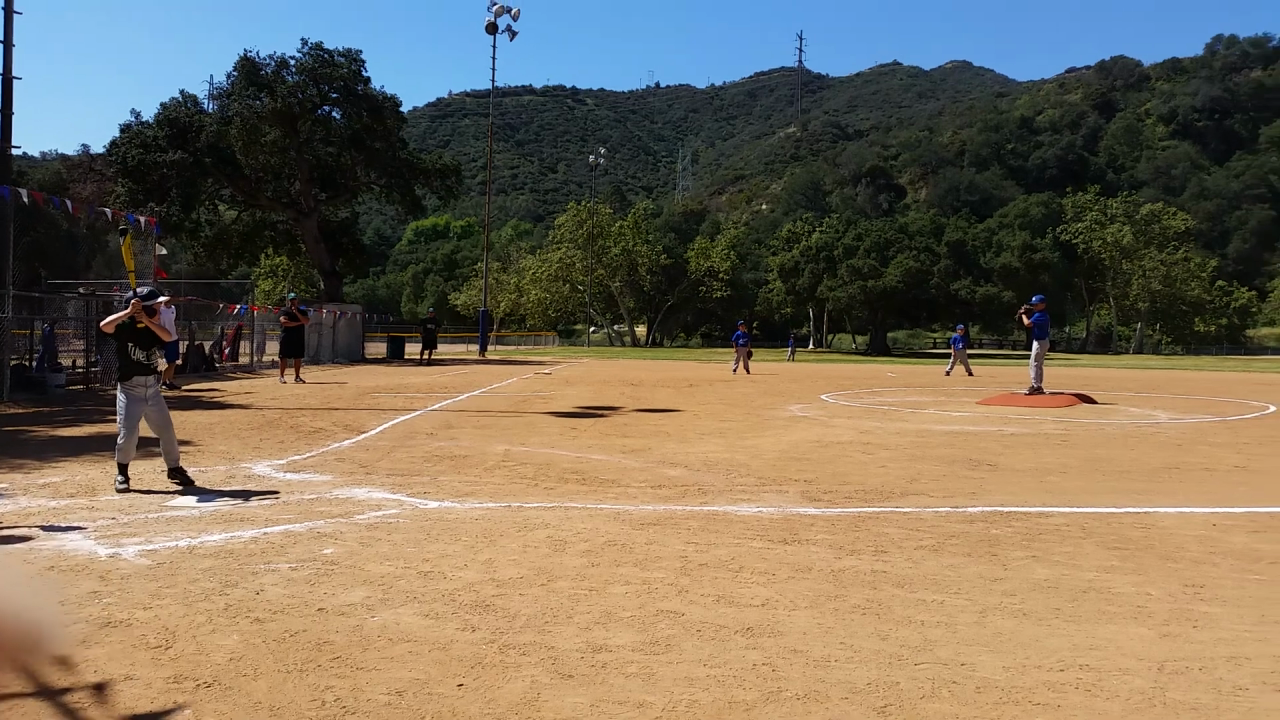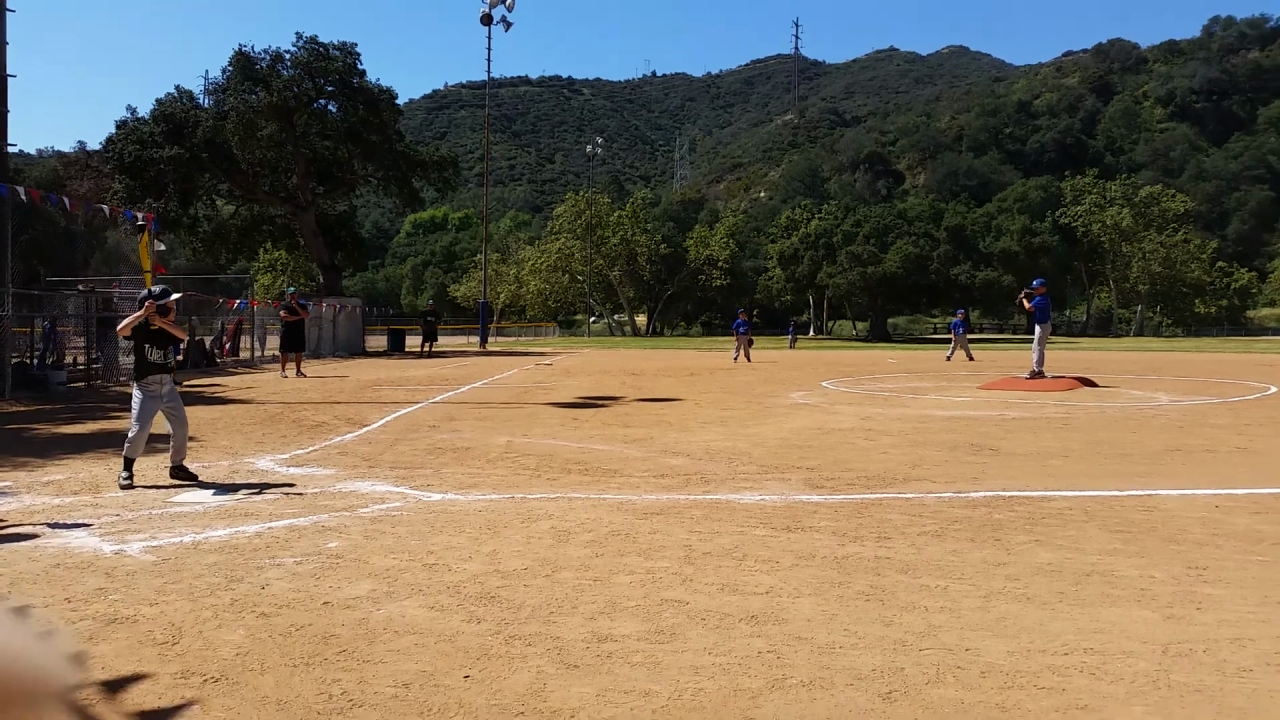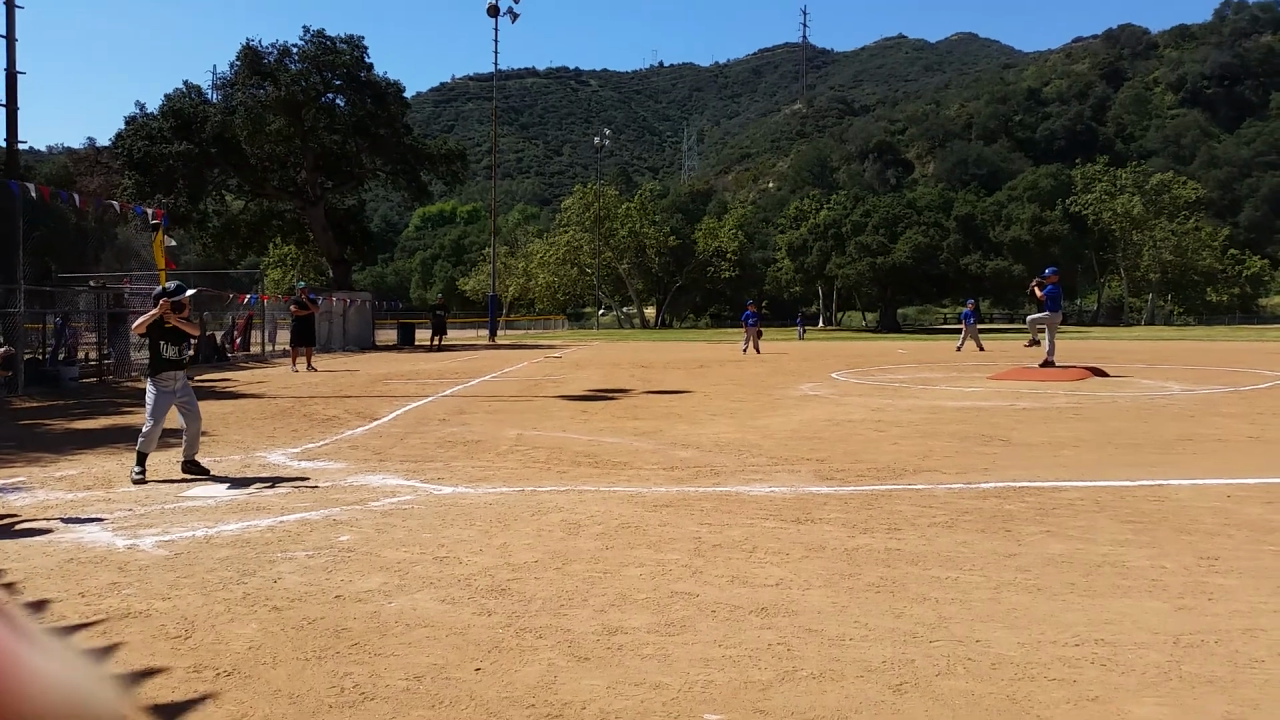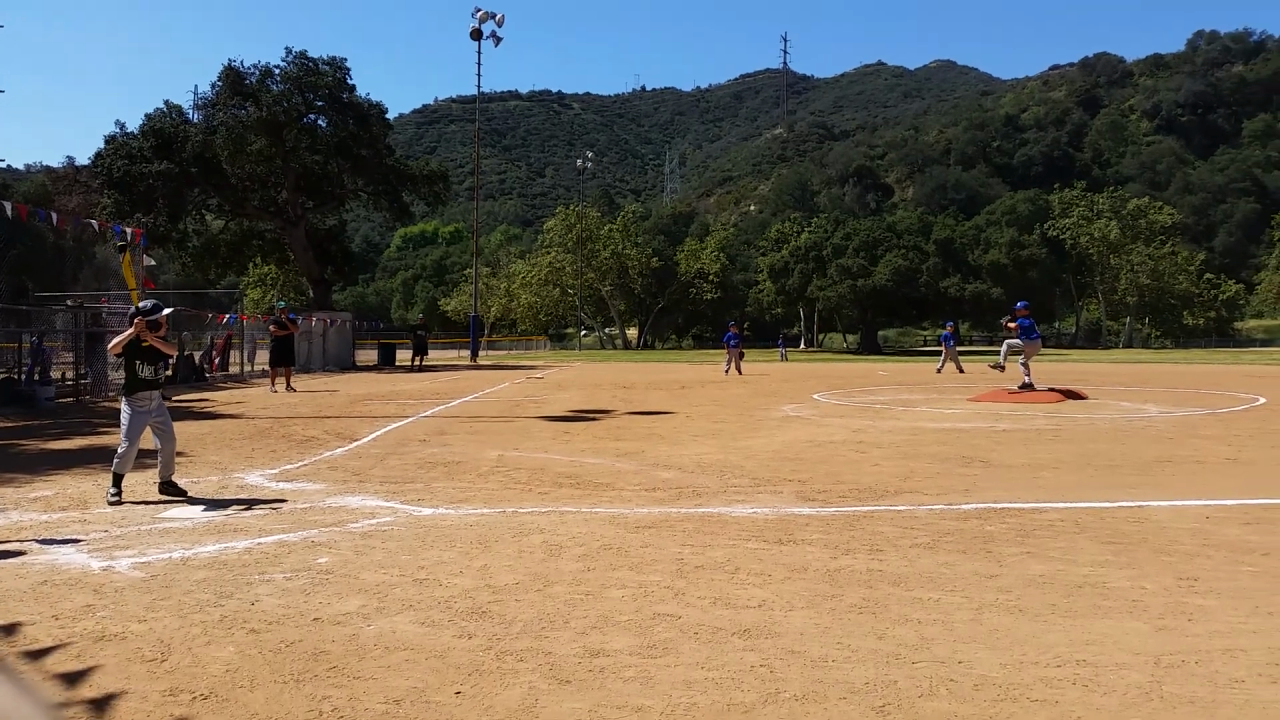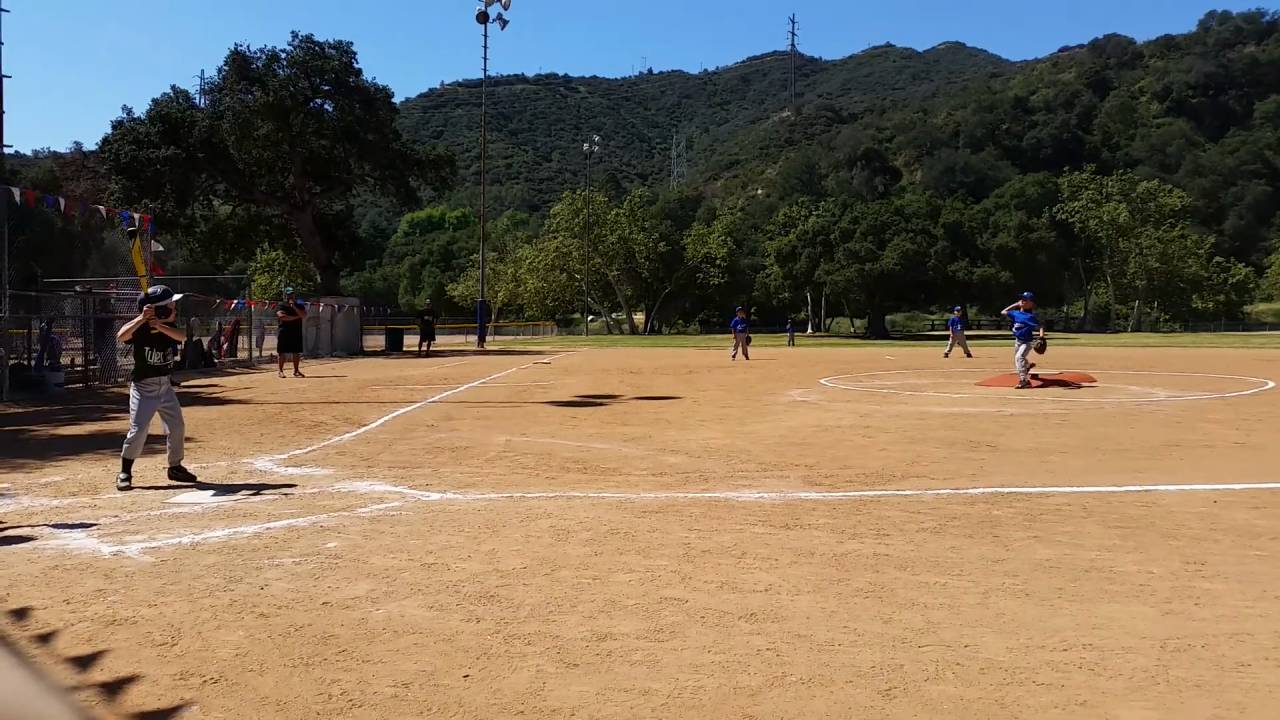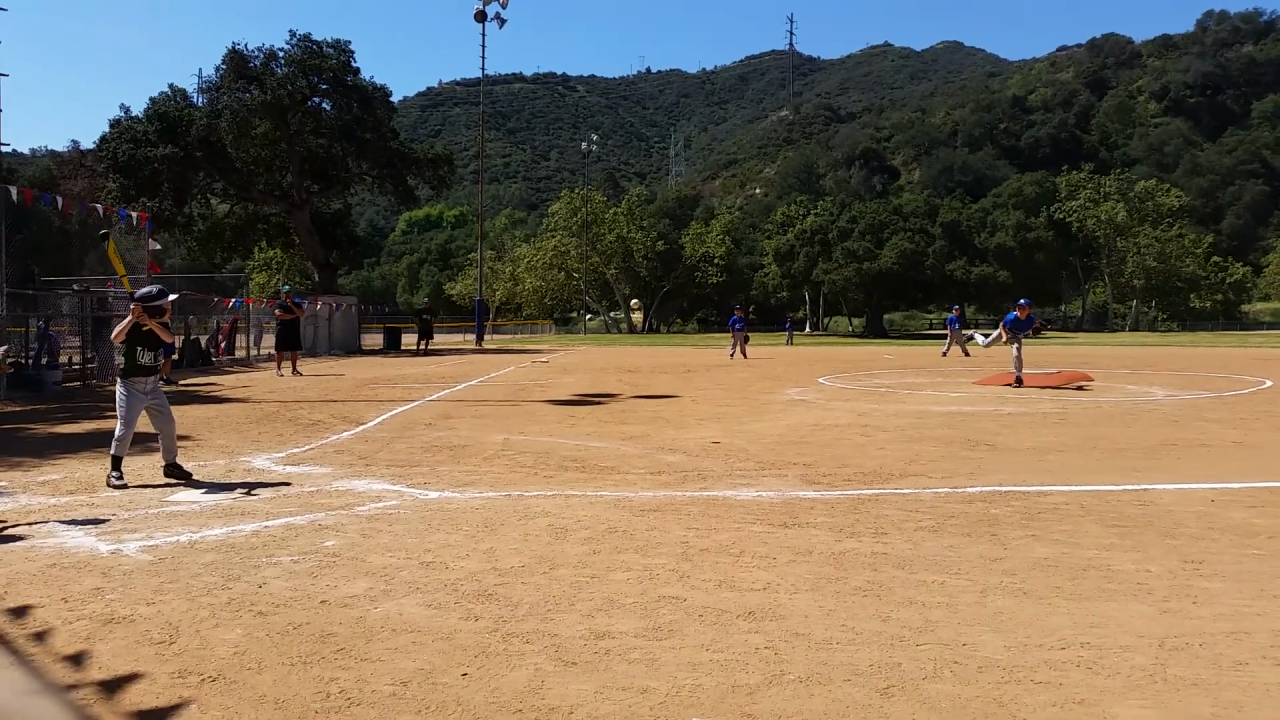
dt=0.4s
person 1, frame 1
left shoulder: (152, 329)
right shoulder: (125, 328)
left elbow: (168, 337)
right elbow: (104, 326)
left wrist: (147, 321)
right wrist: (128, 312)
left hip: (152, 388)
right hip: (130, 389)
left knee: (166, 429)
right knee: (128, 433)
left ankle: (174, 468)
right ankle: (122, 475)
person 1, frame 2
left shoulder: (168, 327)
right shoulder: (141, 327)
left elbow: (183, 334)
right elbow: (120, 330)
left wrist: (161, 323)
right wrist: (142, 313)
left hip: (167, 385)
right hip: (145, 387)
left knee: (180, 426)
right knee: (139, 428)
left ankle: (177, 466)
right ankle: (126, 471)
person 1, frame 3
left shoulder: (183, 323)
right shoulder: (156, 324)
left elbow: (196, 331)
right elbow: (136, 328)
left wrist: (175, 321)
right wrist: (157, 311)
left hip: (181, 380)
right hip: (159, 382)
left knee: (194, 421)
right knee: (153, 423)
left ankle: (189, 461)
right ankle: (139, 466)
person 1, frame 4
left shoulder: (160, 342)
right shoulder: (132, 343)
left elbow: (173, 350)
right elbow: (112, 348)
left wrist: (152, 339)
right wrist: (132, 330)
left hip: (156, 400)
right hip: (134, 401)
left knee: (168, 441)
right knee: (129, 444)
left ankle: (166, 482)
right ankle: (115, 487)
person 1, frame 5
left shoulder: (168, 327)
right shoulder: (141, 329)
left elbow: (181, 336)
right elbow: (121, 336)
left wrist: (160, 326)
right wrist: (142, 318)
left hip: (165, 385)
right hip: (143, 387)
left knee: (176, 427)
right knee: (138, 429)
left ankle: (175, 467)
right ankle: (124, 472)
person 1, frame 6
left shoulder: (160, 327)
right shoulder: (134, 328)
left elbow: (170, 338)
right elbow: (115, 338)
left wrist: (151, 323)
right wrist: (132, 317)
left hip: (152, 385)
right hip: (130, 385)
left knee: (167, 423)
right knee: (126, 427)
left ankle: (171, 464)
right ankle: (114, 472)
